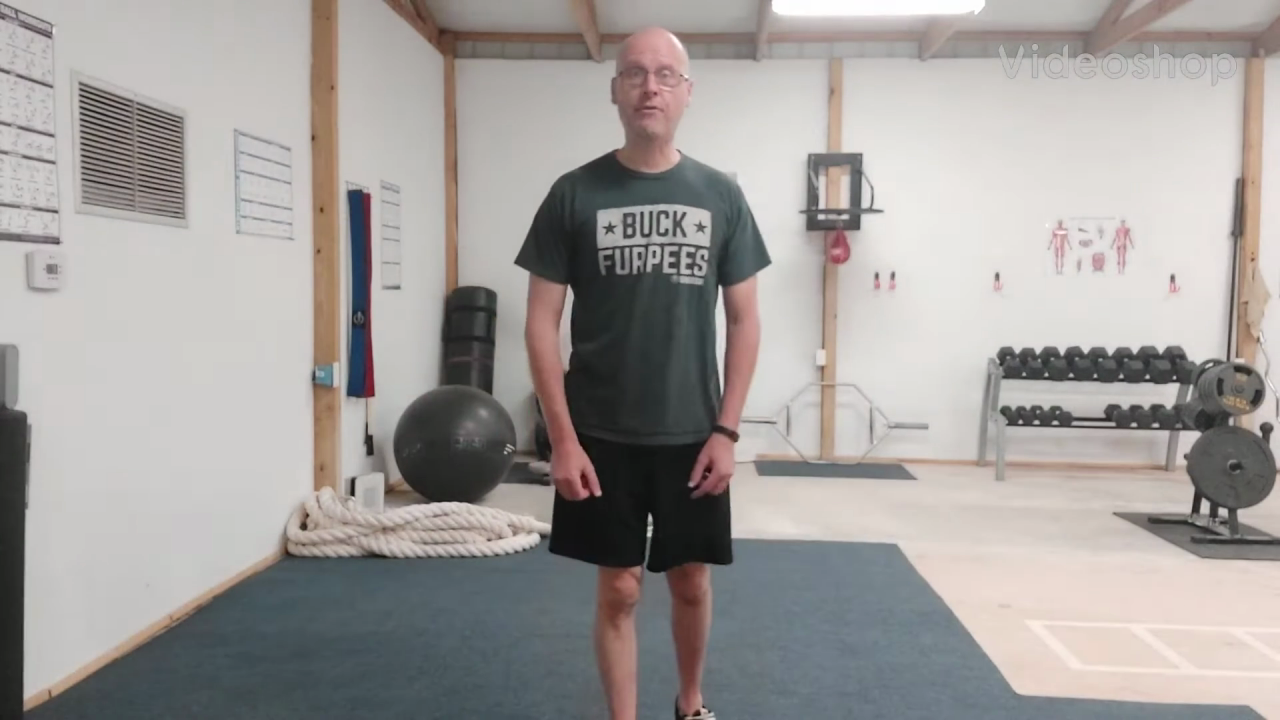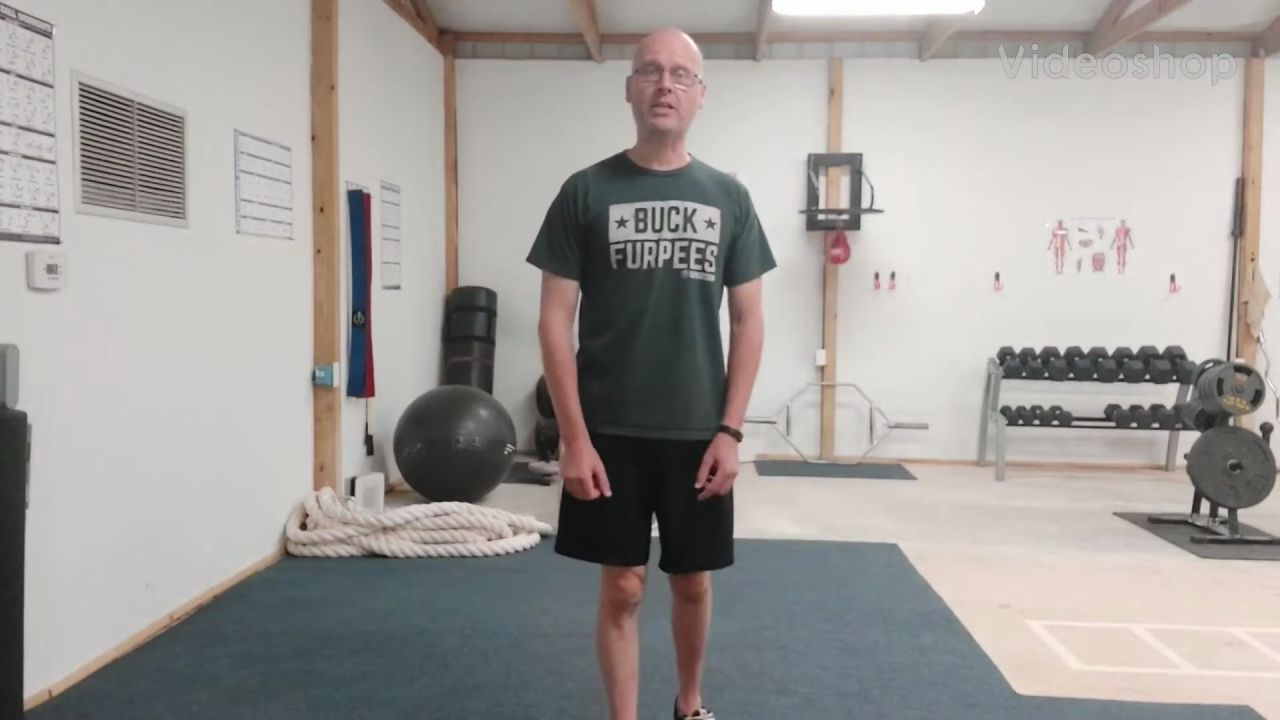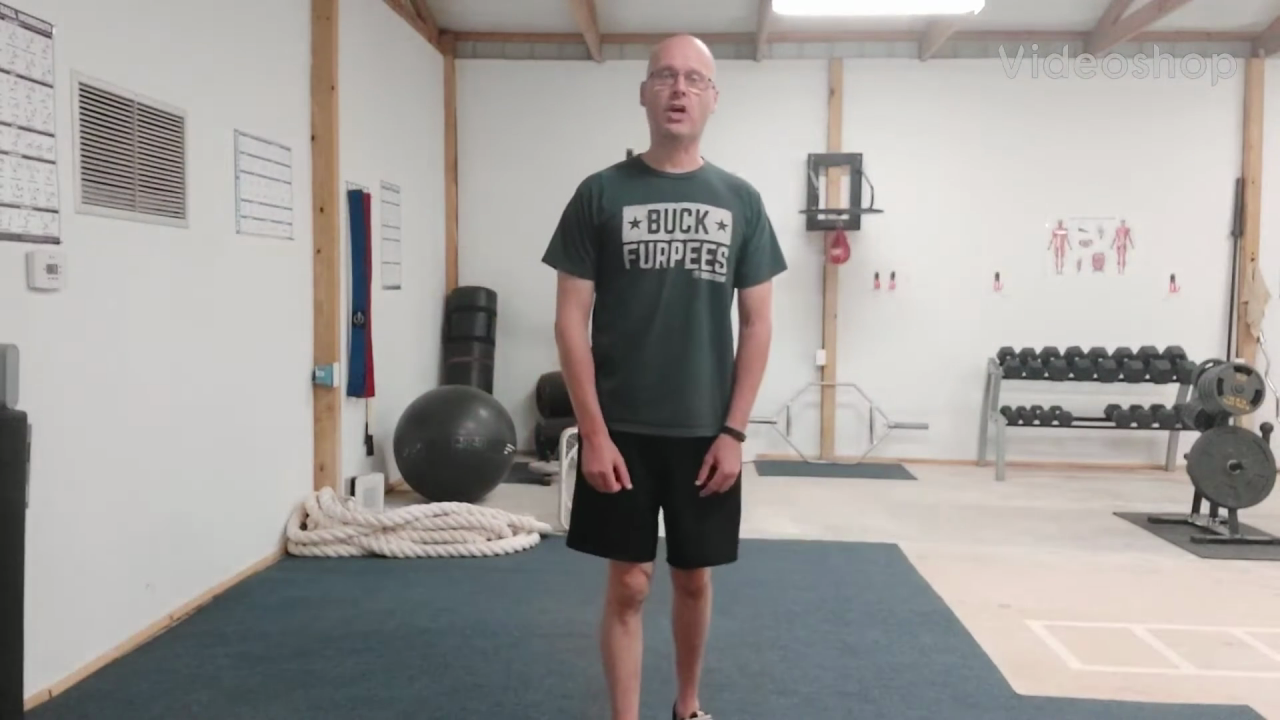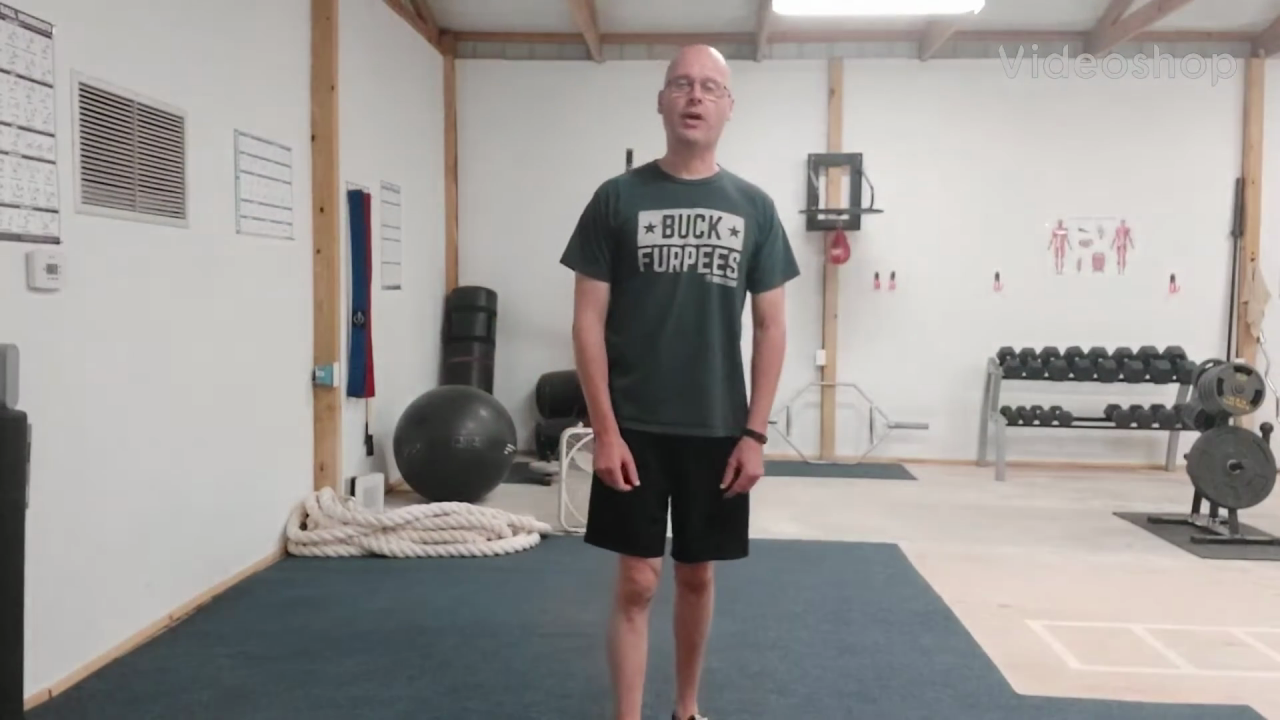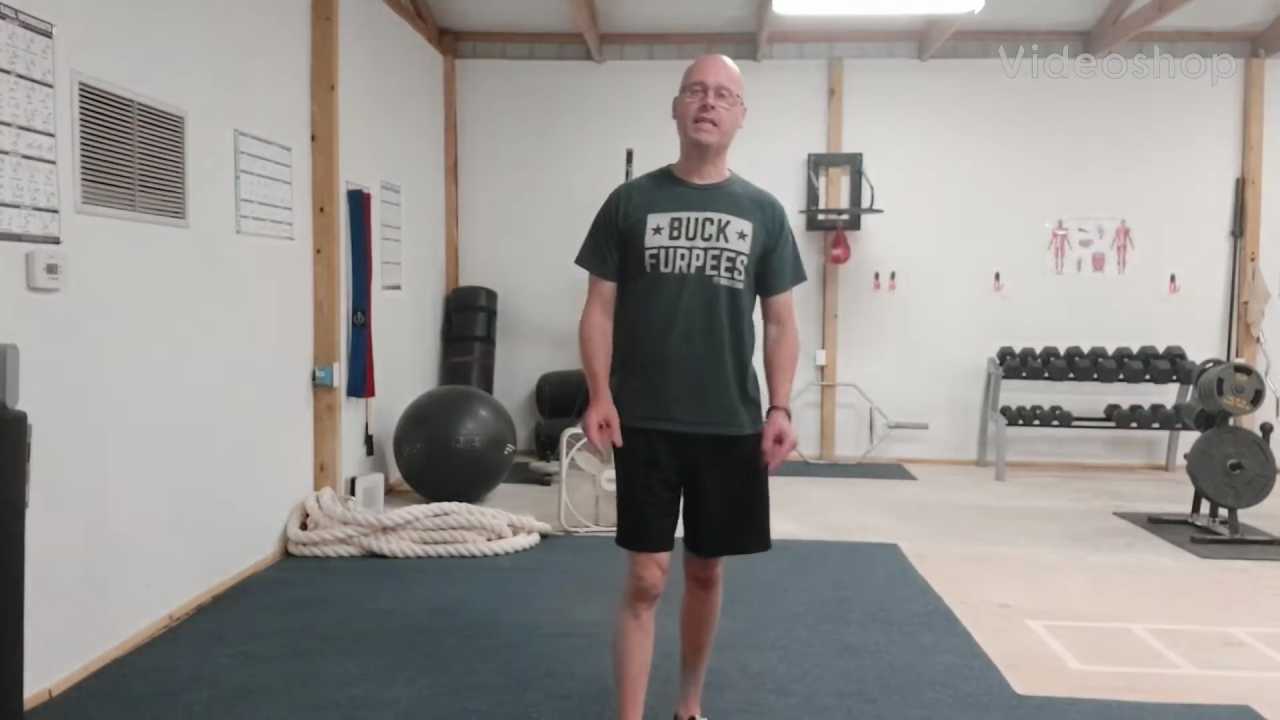
dt=0.3s
person 1, frame 1
left shoulder: (721, 195)
right shoulder: (574, 194)
left elbow: (742, 321)
right elbow: (542, 323)
left wrist: (726, 431)
right wrist: (562, 437)
left hip: (691, 434)
right hip: (604, 436)
left knee: (691, 582)
right knee: (618, 589)
person 1, frame 2
left shoulder: (728, 196)
right shoulder: (586, 191)
left elbow: (747, 321)
right elbow: (555, 319)
left wrist: (730, 430)
right wrist: (574, 436)
left hip: (697, 432)
right hip: (610, 432)
left knee: (692, 582)
right knee: (621, 588)
person 1, frame 3
left shoulder: (740, 200)
right shoulder: (601, 194)
left elbow: (756, 323)
right elbow: (572, 320)
left wrist: (733, 431)
right wrist: (594, 431)
left hip: (705, 430)
right hip: (622, 430)
left knee: (694, 578)
right knee: (629, 584)
person 1, frame 4
left shoulder: (753, 206)
right shoulder: (617, 198)
left elbow: (771, 326)
right elbow: (589, 320)
left wrist: (754, 433)
right wrist: (605, 430)
left hip: (716, 430)
right hip: (635, 428)
left knee: (697, 575)
right knee: (637, 581)
person 1, frame 5
left shoulder: (763, 211)
right shoulder: (630, 202)
left elbow: (781, 321)
right elbow: (600, 306)
left wrist: (780, 407)
right wrist: (599, 396)
left hip: (730, 425)
right hip: (646, 424)
left knee: (706, 572)
right knee: (645, 579)
